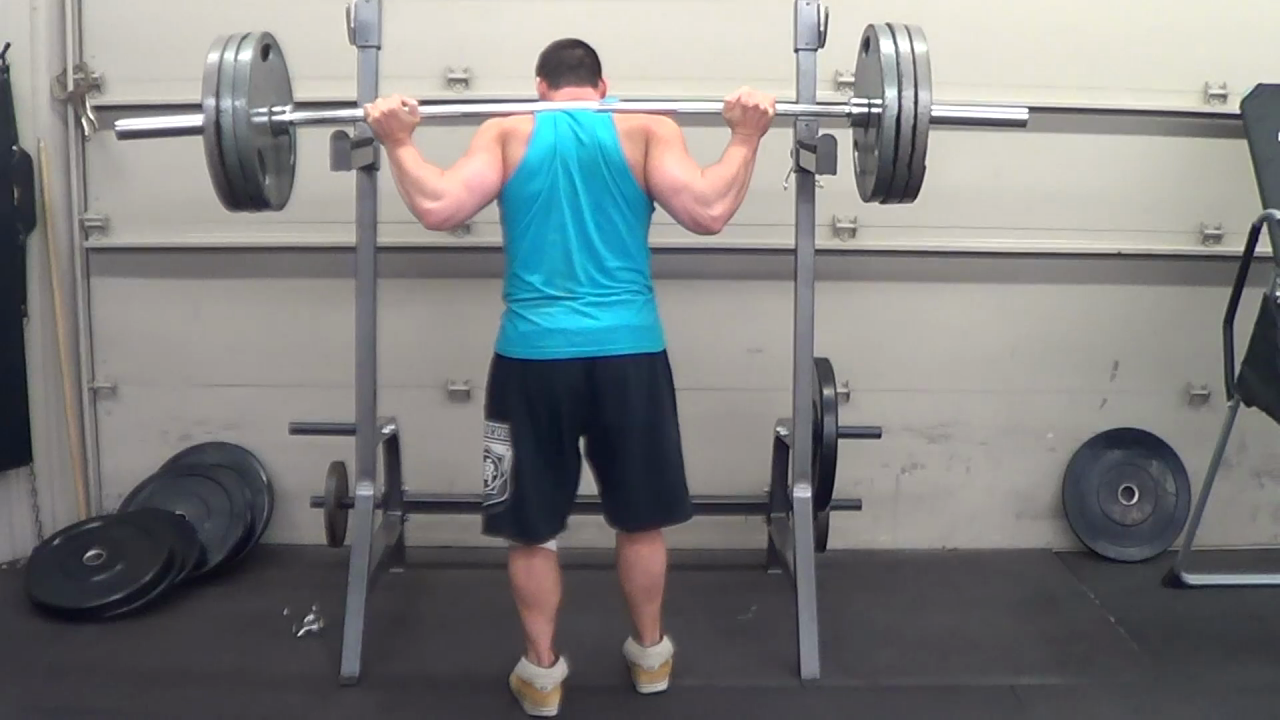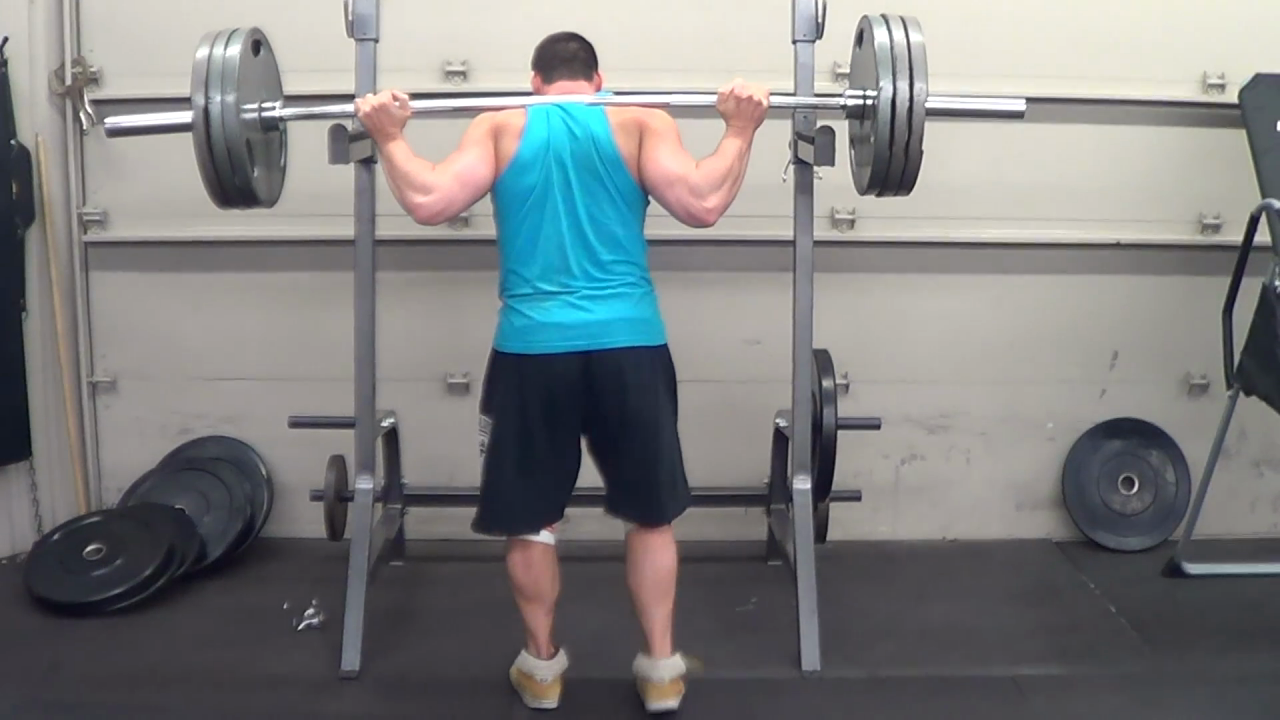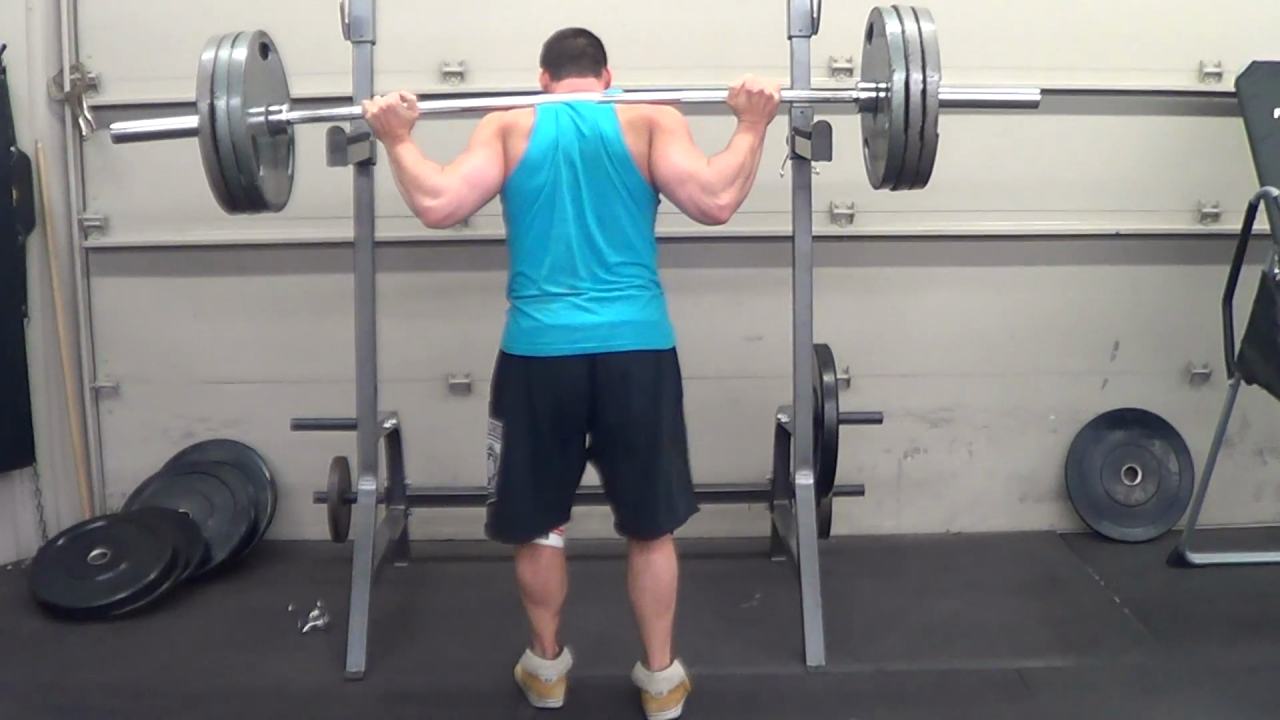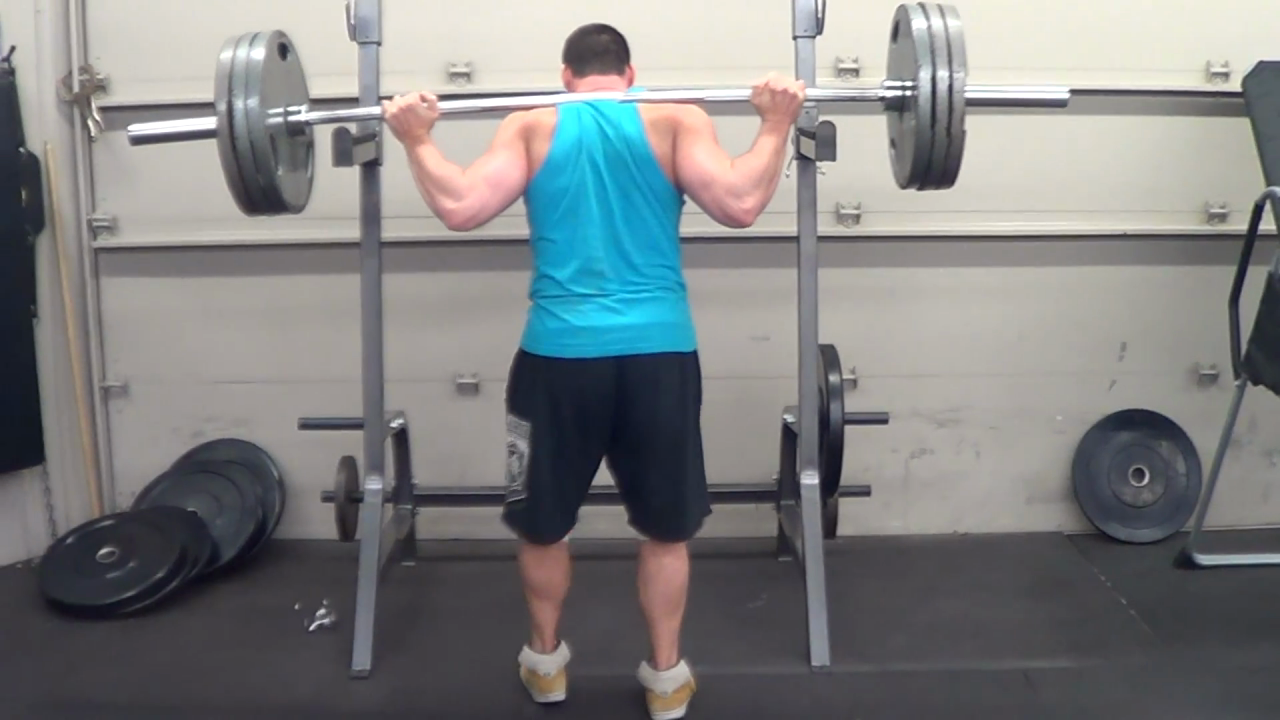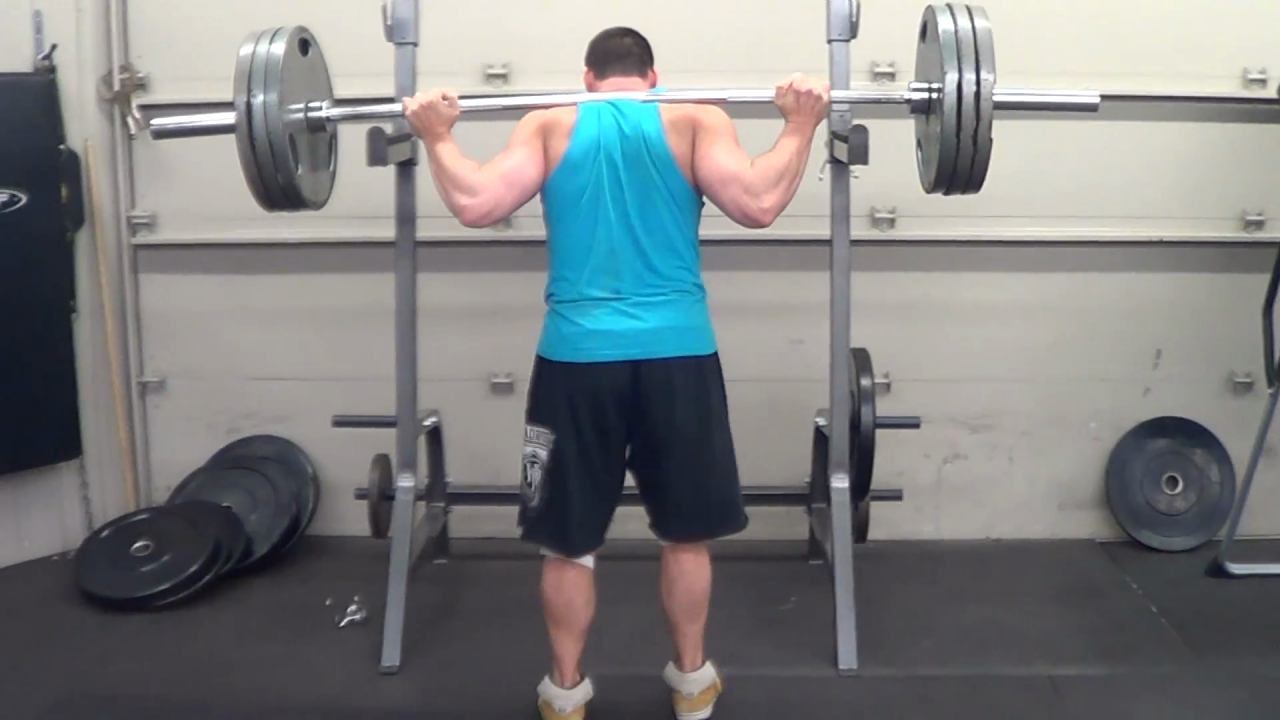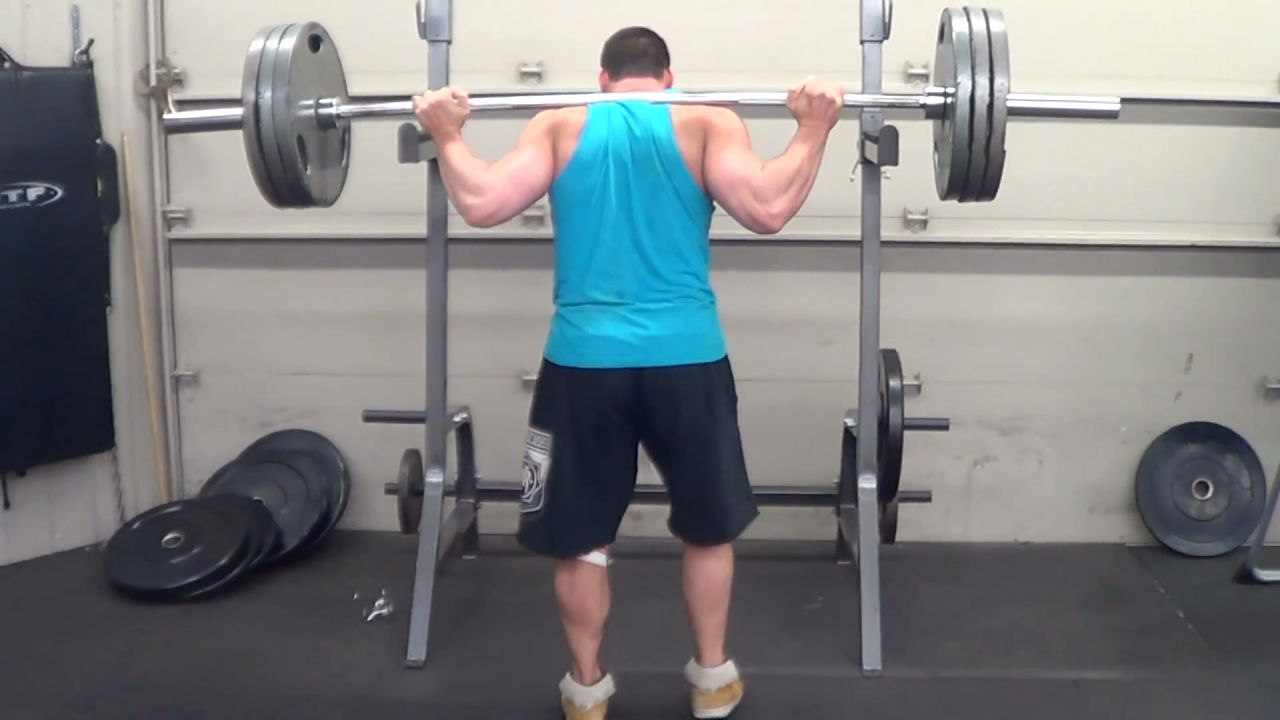
dt=0.3s
person 1, frame 1
left shoulder: (507, 132)
right shoulder: (646, 129)
left elbow: (438, 208)
right elbow: (708, 211)
left wrist: (397, 141)
right wrist: (746, 136)
left hip: (532, 354)
right hip: (630, 351)
left knee: (530, 527)
right knee: (641, 519)
right ankle: (650, 653)
person 1, frame 2
left shoulder: (499, 125)
right shoulder: (641, 122)
left elbow: (428, 202)
right elbow: (704, 205)
left wrist: (388, 136)
right wrist: (740, 131)
left hip: (531, 348)
right hip: (630, 345)
left knee: (529, 520)
right knee: (650, 515)
left ankle: (542, 665)
person 1, frame 3
left shoulder: (508, 125)
right shoulder: (651, 118)
left elbow: (437, 205)
right elbow: (716, 202)
left wrist: (395, 137)
right wrist: (752, 125)
left hip: (538, 351)
right hip: (637, 348)
left knee: (538, 525)
right knee: (651, 526)
person 1, frame 4
left shoulder: (530, 126)
right shoulder: (675, 119)
left elbow: (461, 208)
right elbow: (740, 204)
left wrist: (417, 140)
right wrist: (776, 126)
left hip: (559, 350)
right hip: (659, 349)
left knee: (540, 520)
right knee: (665, 527)
left ankle: (544, 659)
person 1, frame 5
left shoulder: (549, 125)
right shoulder: (695, 119)
left elbow: (475, 205)
right elbow: (758, 204)
left wrist: (436, 135)
right wrist: (800, 124)
left hip: (575, 357)
right hip: (678, 354)
left knee: (567, 541)
right knee: (686, 533)
person 1, frame 6
left shoulder: (560, 125)
right shoulder: (706, 122)
left elbow: (481, 204)
right elbow: (766, 209)
left wrist: (447, 134)
right wrist: (813, 130)
left hip: (584, 359)
right hip: (687, 356)
left knee: (580, 538)
right knee: (712, 528)
